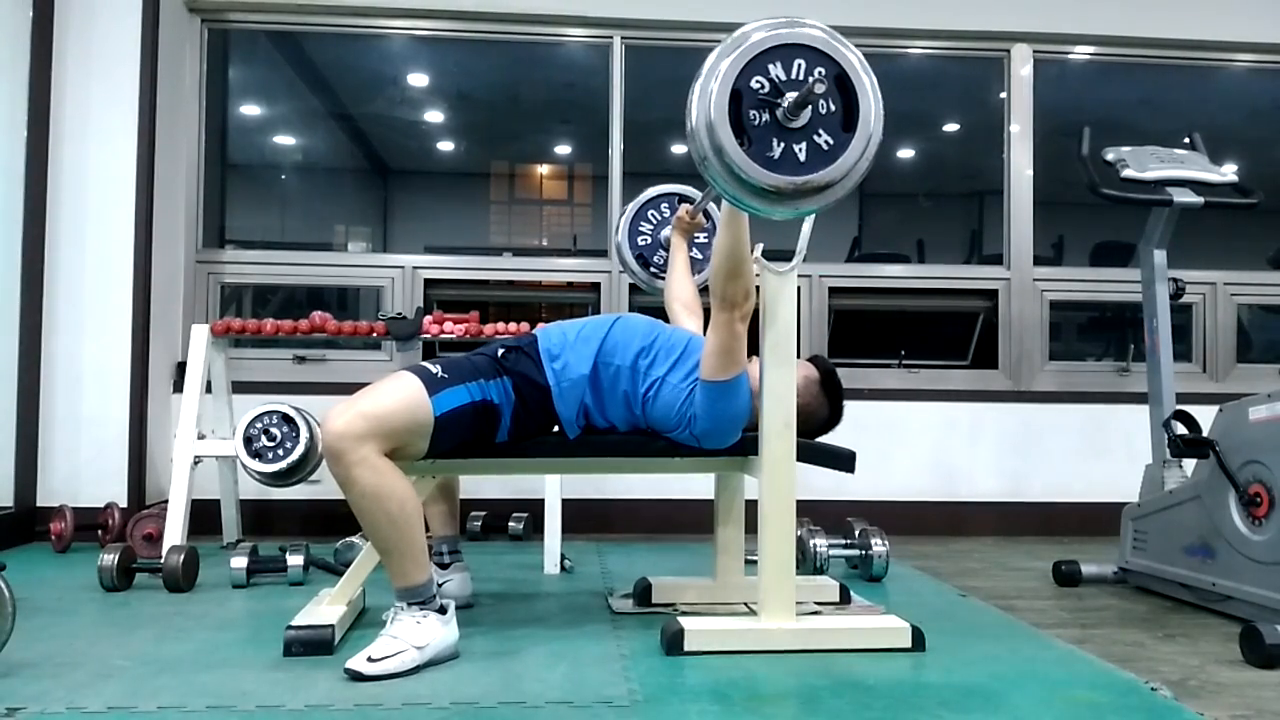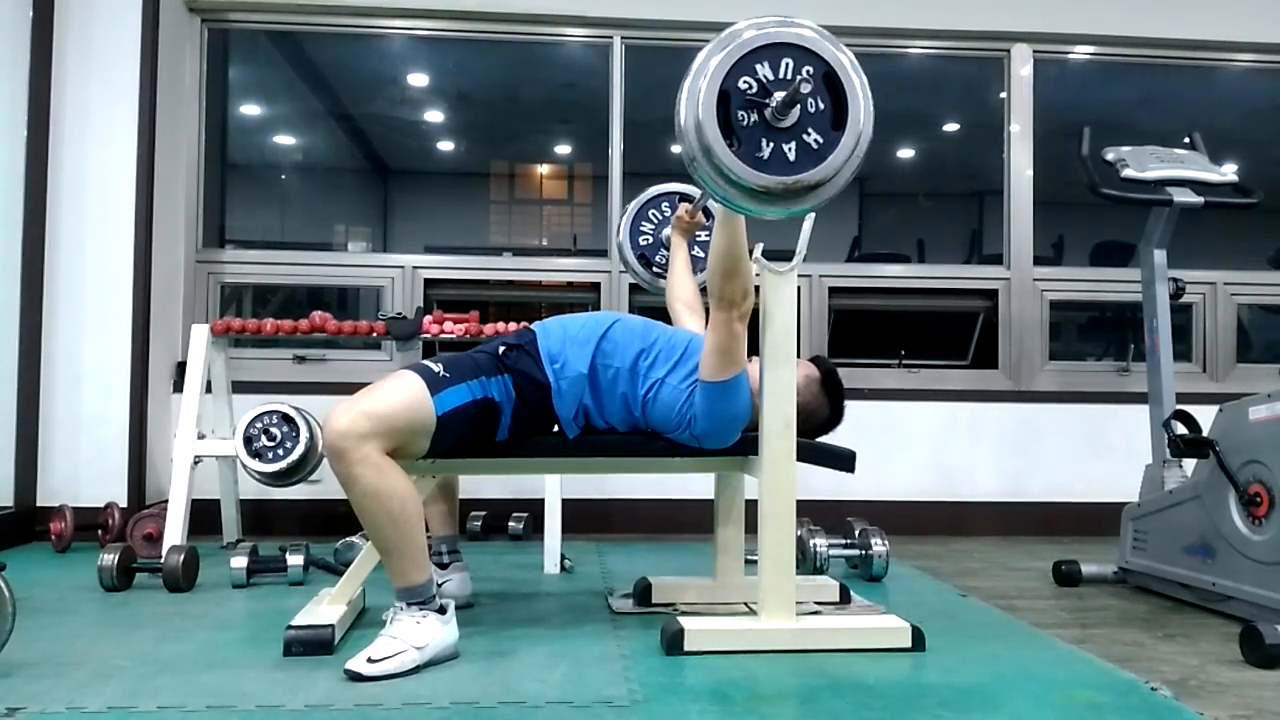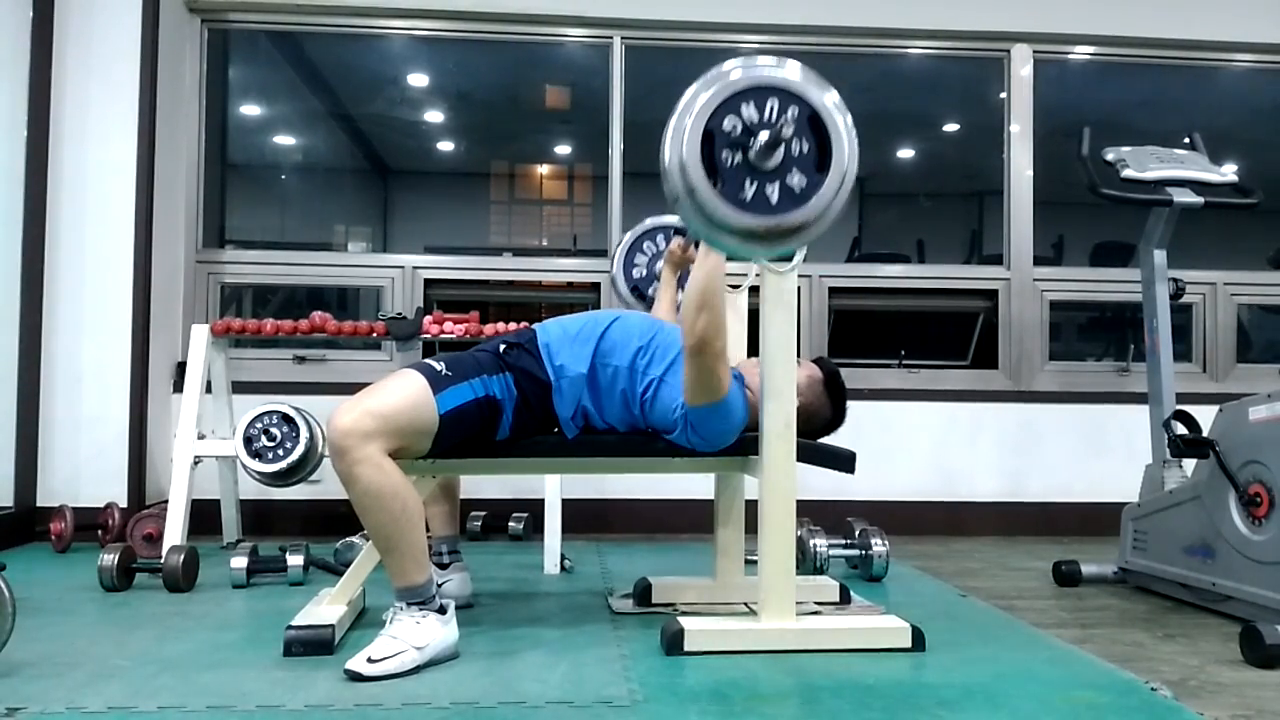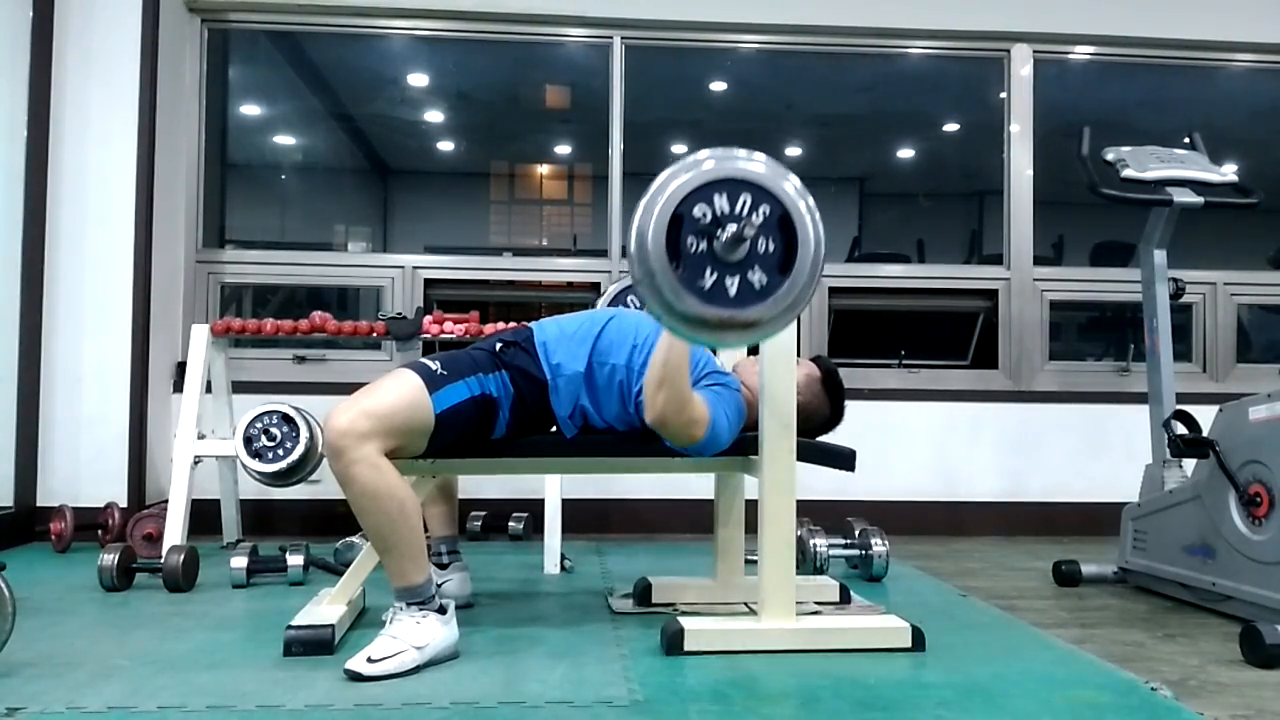
dt=0.4s
person 1, frame 1
left shoulder: (720, 413)
right shoulder: (718, 370)
left elbow: (733, 305)
right elbow: (685, 308)
right wrist: (679, 239)
left knee: (348, 433)
left ankle: (424, 615)
right ankle: (444, 566)
person 1, frame 2
left shoulder: (722, 412)
right shoulder: (719, 373)
left elbow: (732, 304)
right elbow: (688, 308)
right wrist: (679, 238)
left knee: (350, 432)
left ankle: (424, 614)
right ankle: (443, 567)
person 1, frame 3
left shoulder: (723, 412)
right shoulder: (732, 383)
left elbow: (700, 337)
right elbow: (662, 340)
left wrist: (714, 238)
right wrist: (672, 270)
left knee: (354, 431)
left ankle: (425, 614)
right ankle: (444, 568)
person 1, frame 4
left shoulder: (725, 406)
right shoulder: (726, 381)
left elbow: (663, 411)
left knee: (351, 431)
right knee: (402, 422)
left ankle: (423, 615)
right ankle: (444, 568)
